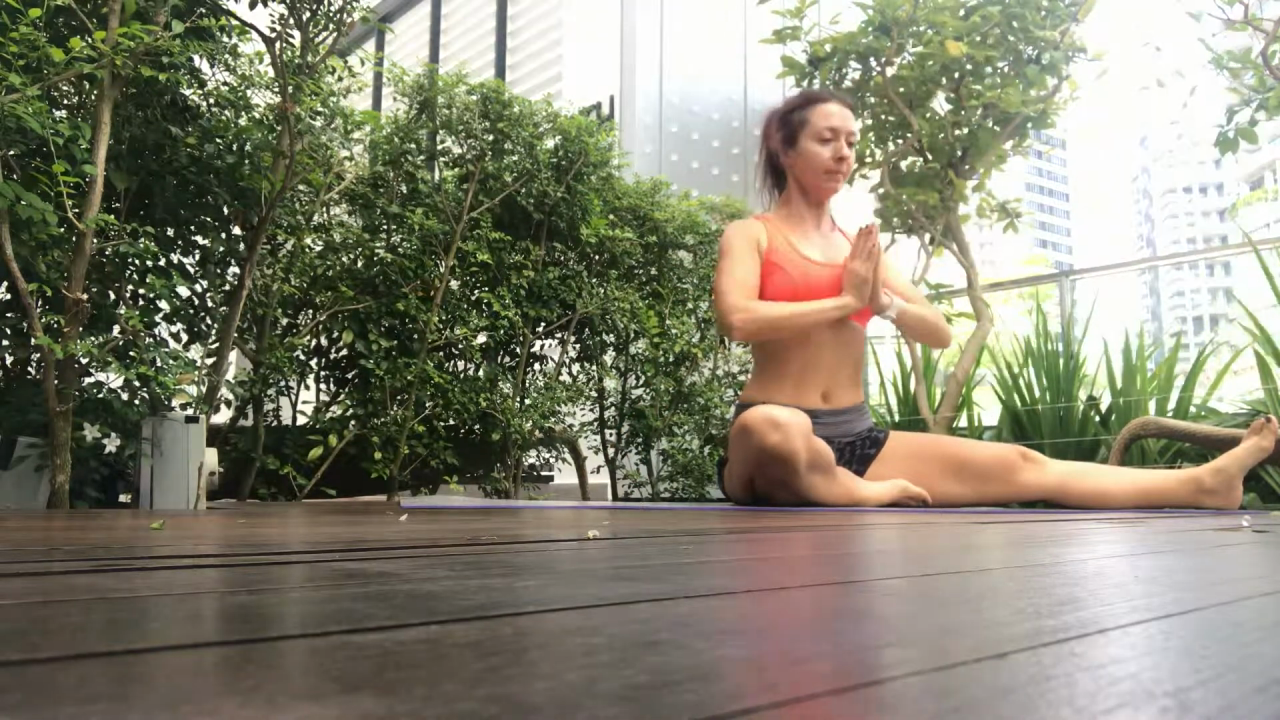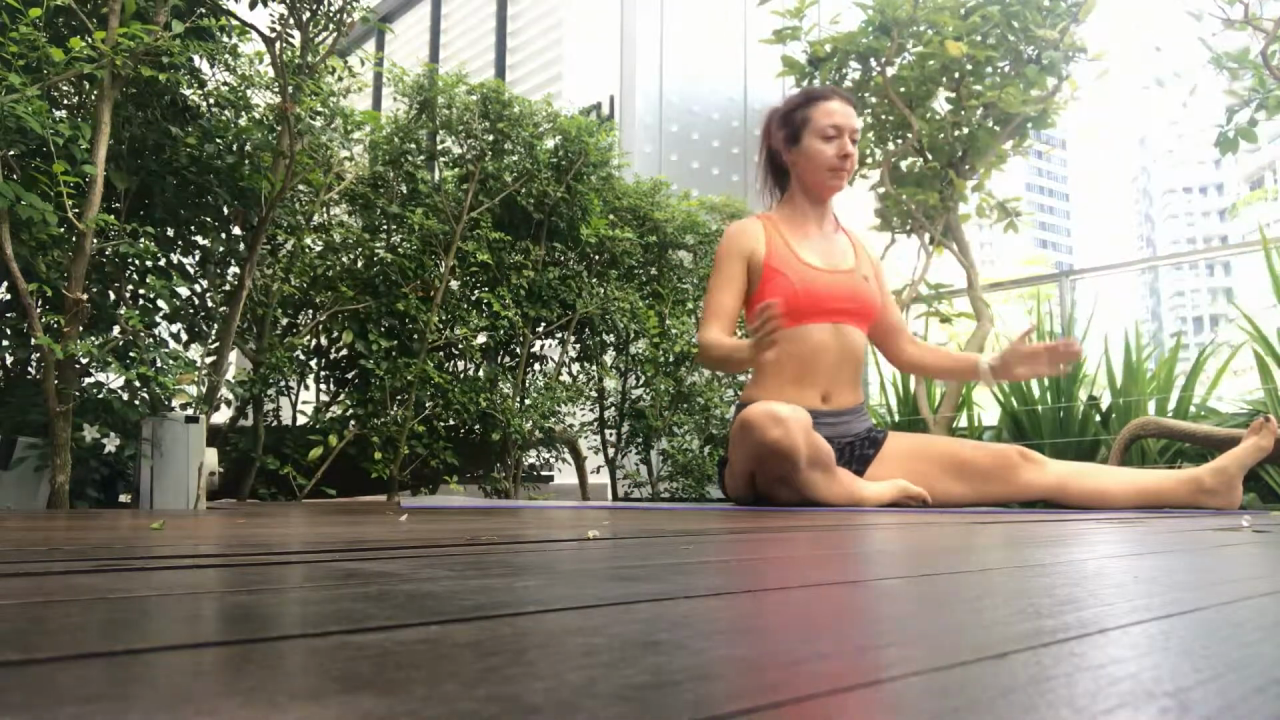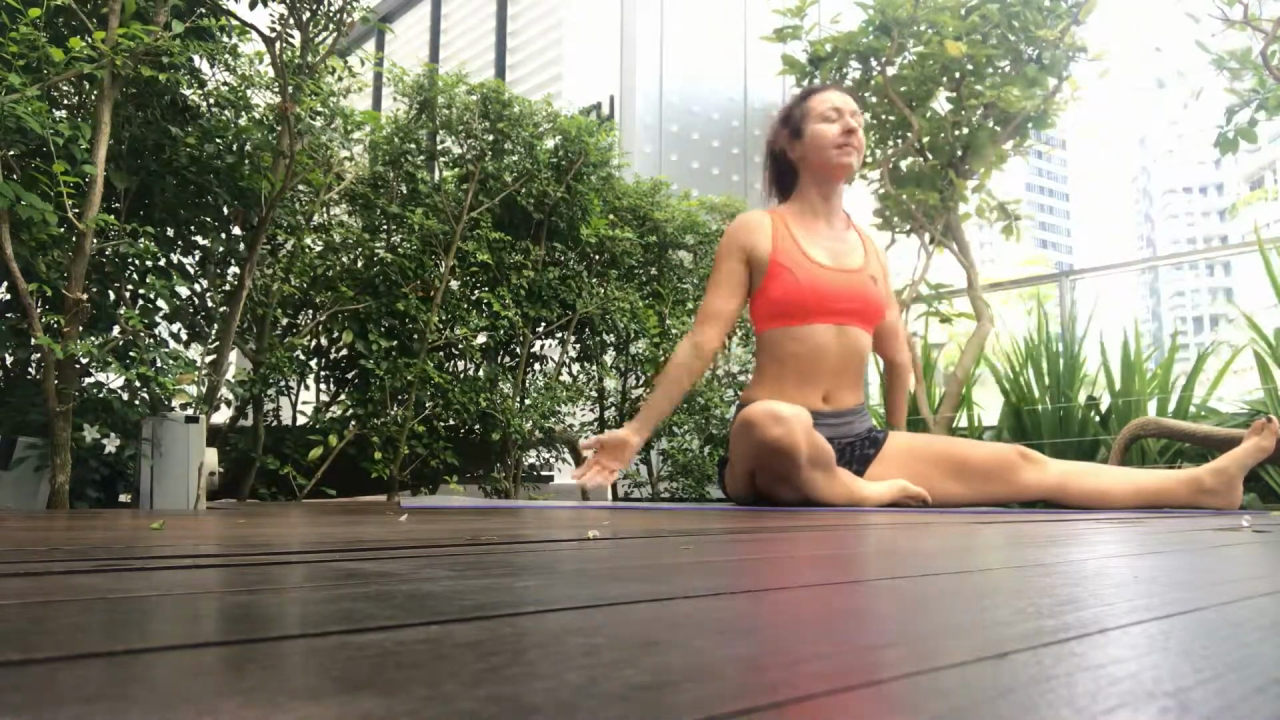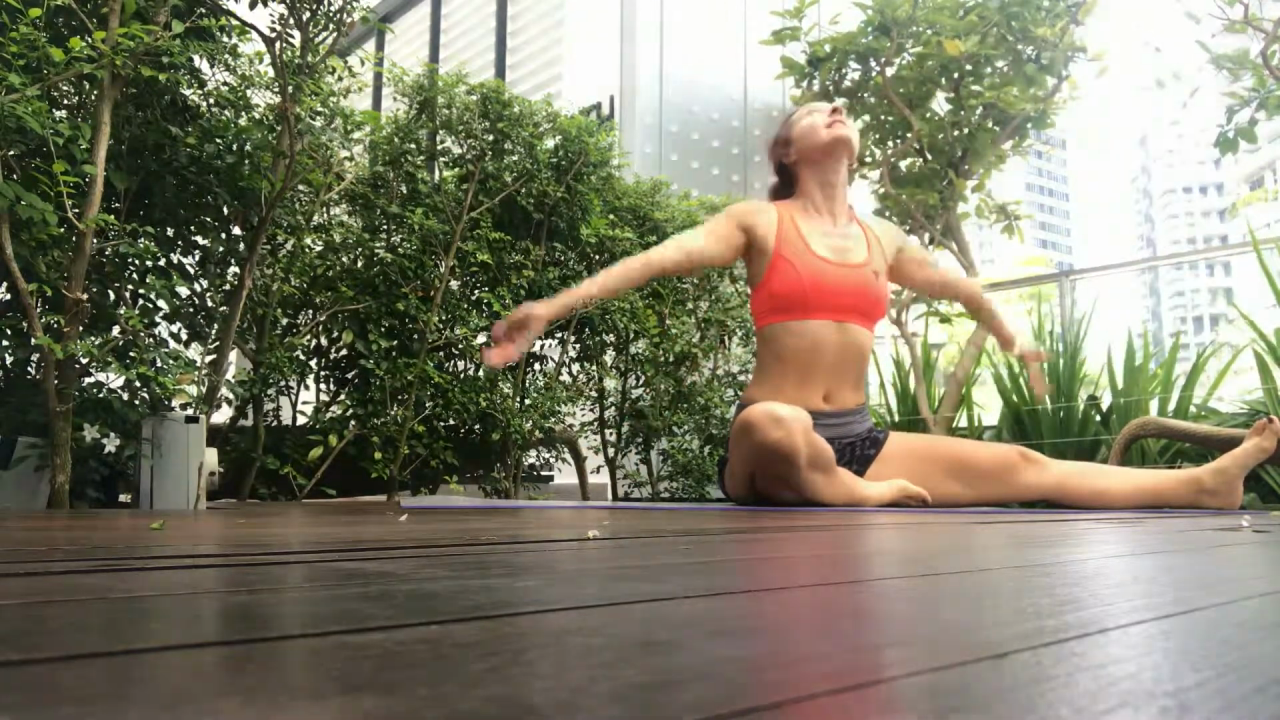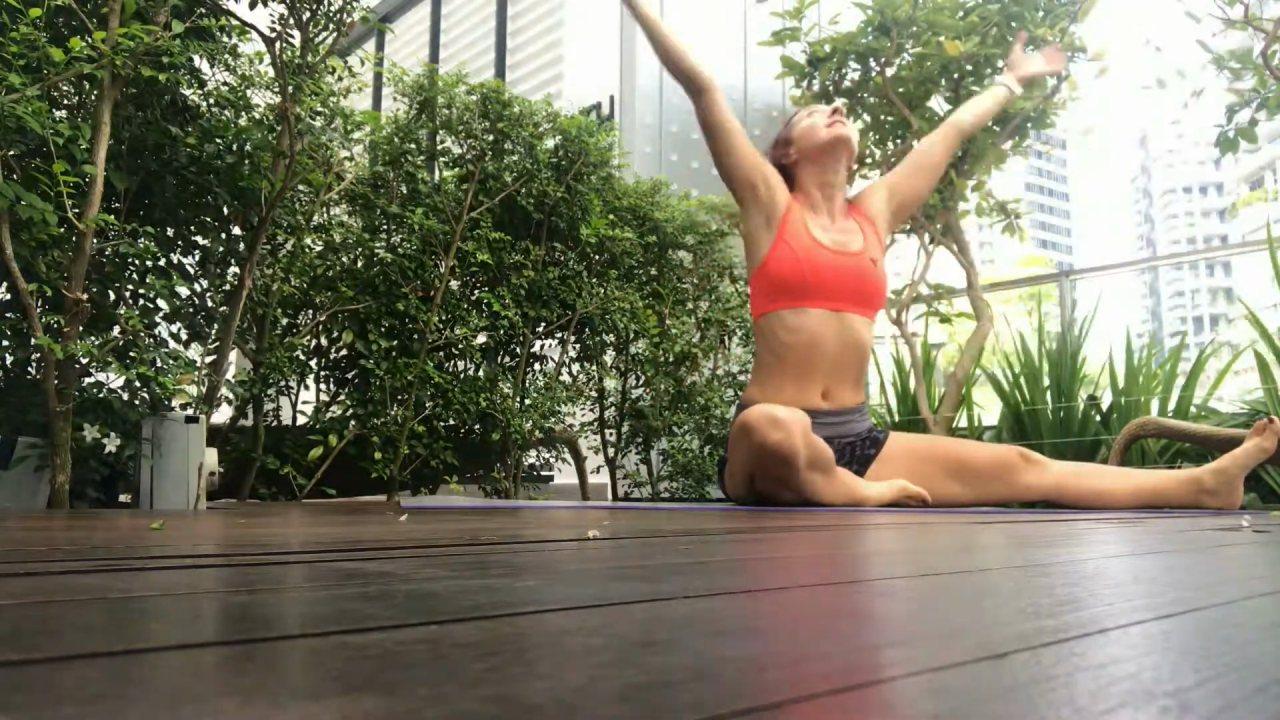
dt=0.4s
person 1, frame 1
left shoulder: (862, 247)
right shoulder: (749, 235)
left elbow: (939, 332)
right elbow: (739, 319)
left wrist: (881, 300)
right wrist: (847, 300)
left hip: (856, 437)
right hip: (773, 448)
left knee: (1021, 466)
right knee: (770, 427)
left ankle: (1203, 484)
right ankle: (864, 497)
person 1, frame 2
left shoulder: (857, 250)
right shoulder: (747, 238)
left elbow: (906, 352)
right elbow: (708, 344)
left wrist: (999, 363)
right wrist: (748, 350)
left hip: (861, 438)
right hip: (766, 447)
left knee: (1017, 465)
right knee: (769, 421)
left ankle: (1204, 485)
right ankle: (863, 497)
person 1, frame 3
left shoulder: (868, 248)
right shoulder: (754, 232)
left elbow: (898, 356)
right elbow: (703, 340)
left wrist: (894, 448)
right wrist: (636, 433)
left hip: (860, 438)
right hip: (769, 447)
left knee: (1020, 465)
right knee: (774, 423)
left ankle: (1199, 485)
right ankle: (862, 498)
person 1, frame 4
left shoulder: (880, 238)
right shoulder: (762, 222)
left elbow: (957, 282)
right elbow: (654, 258)
left wrist: (1008, 335)
right wrist: (554, 306)
left hip: (861, 437)
right hip: (770, 449)
left knee: (1020, 465)
right knee: (775, 425)
left ankle: (1202, 484)
right ankle: (862, 500)
person 1, frame 5
left shoulder: (872, 214)
right shoulder: (769, 207)
left elbow: (948, 134)
right elbow: (702, 89)
left wrist: (1012, 81)
left hip: (856, 439)
right hip: (778, 438)
left knee: (1018, 466)
right knee: (773, 435)
left ankle: (1202, 483)
right ankle: (865, 500)
